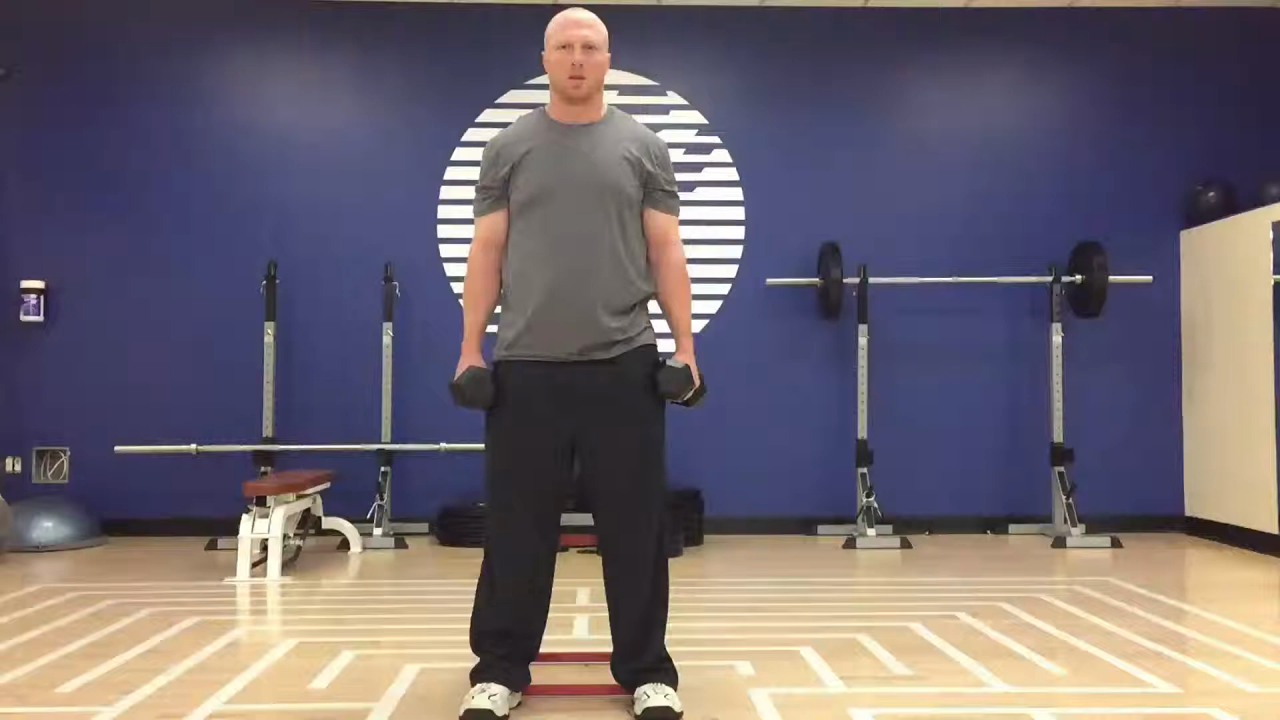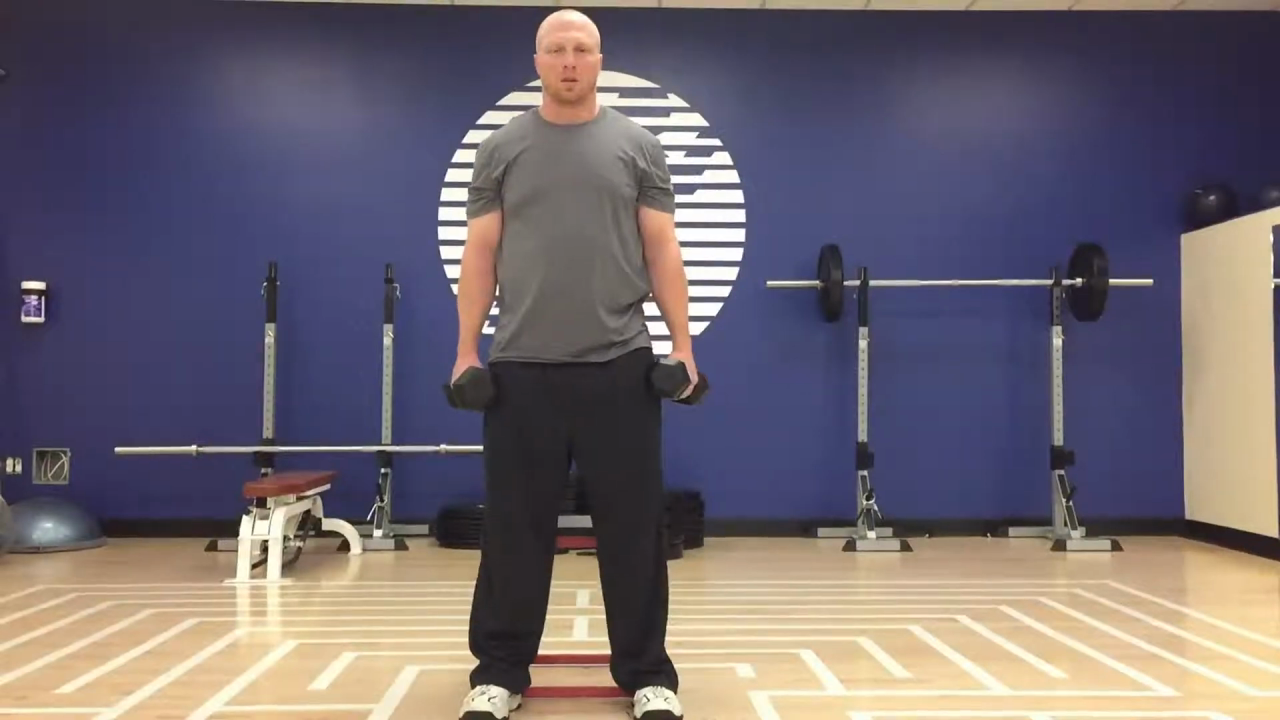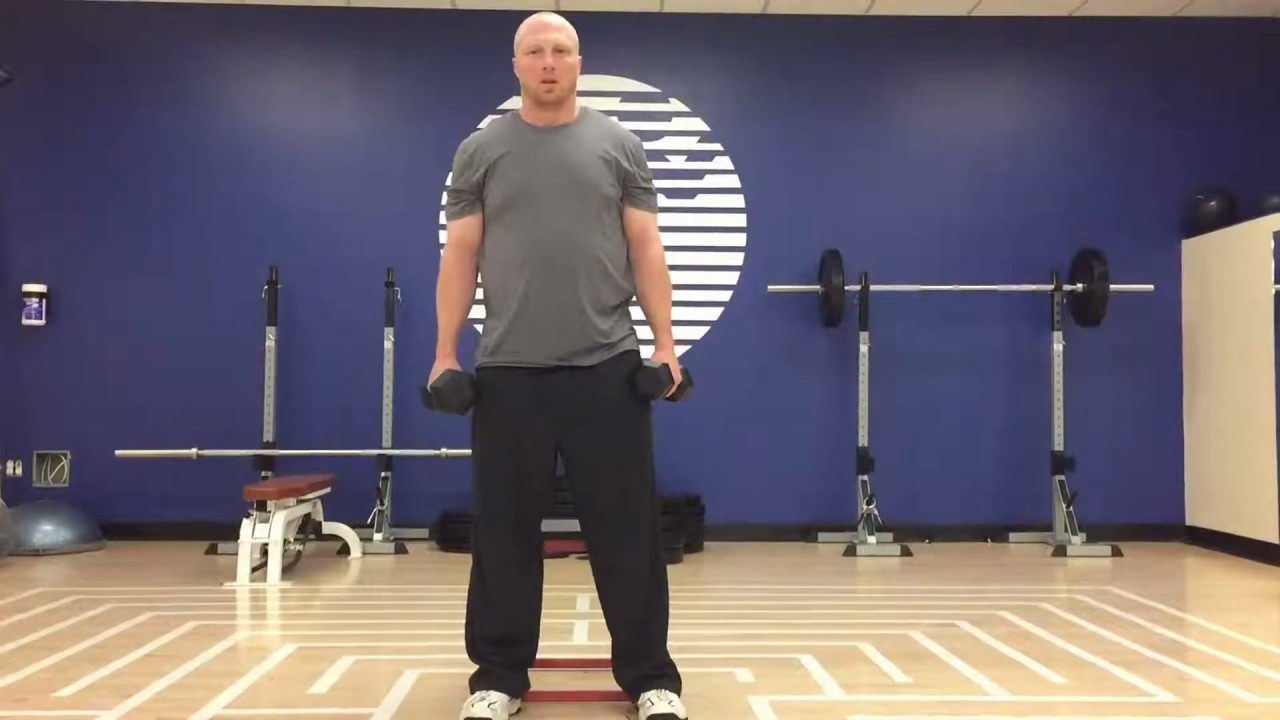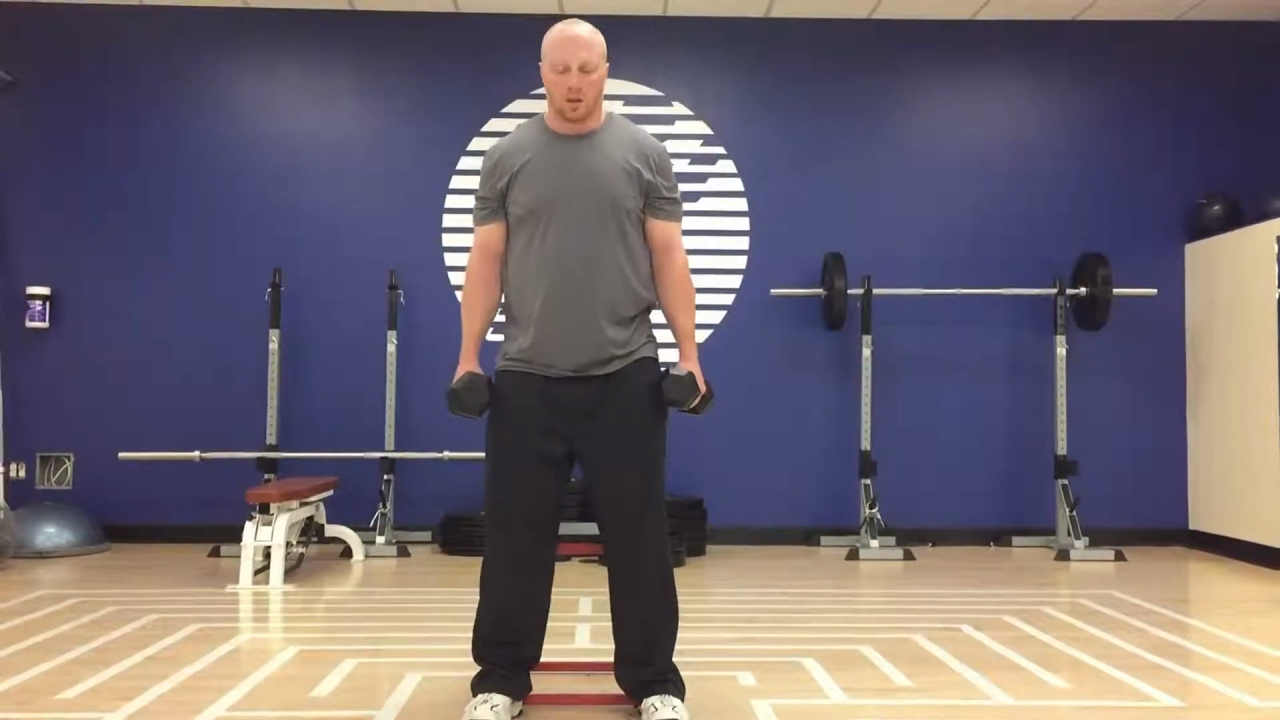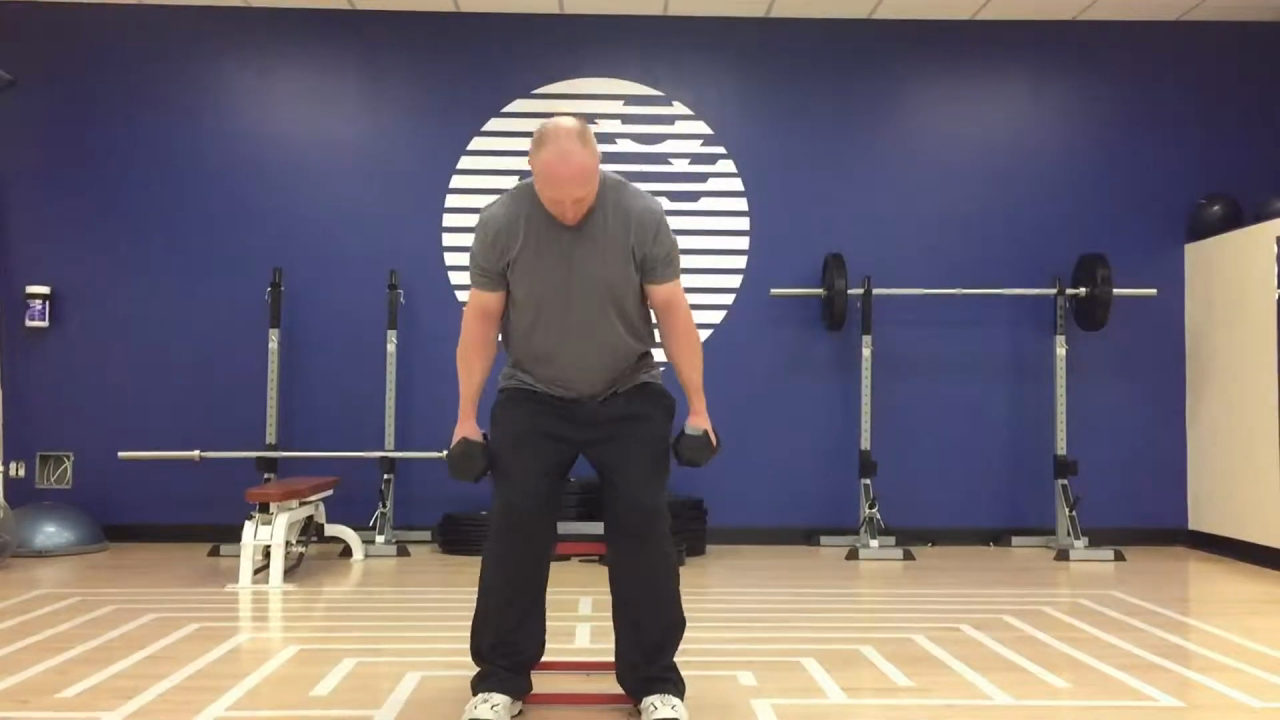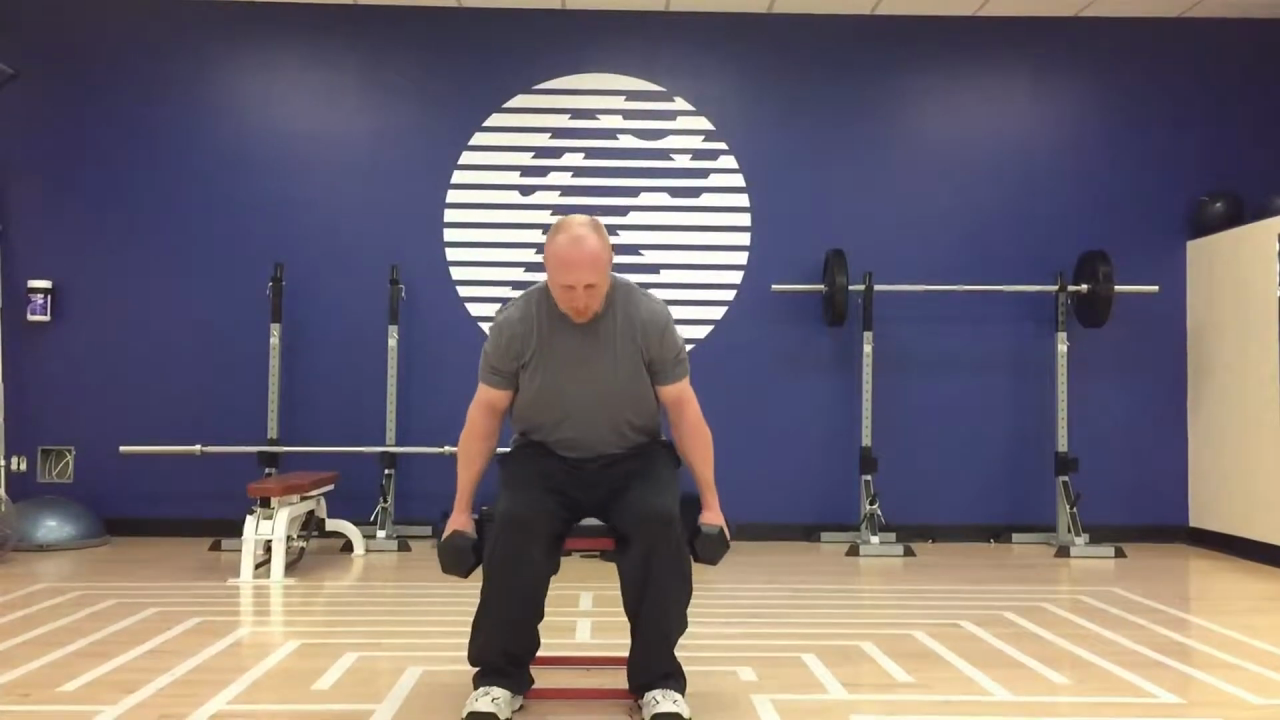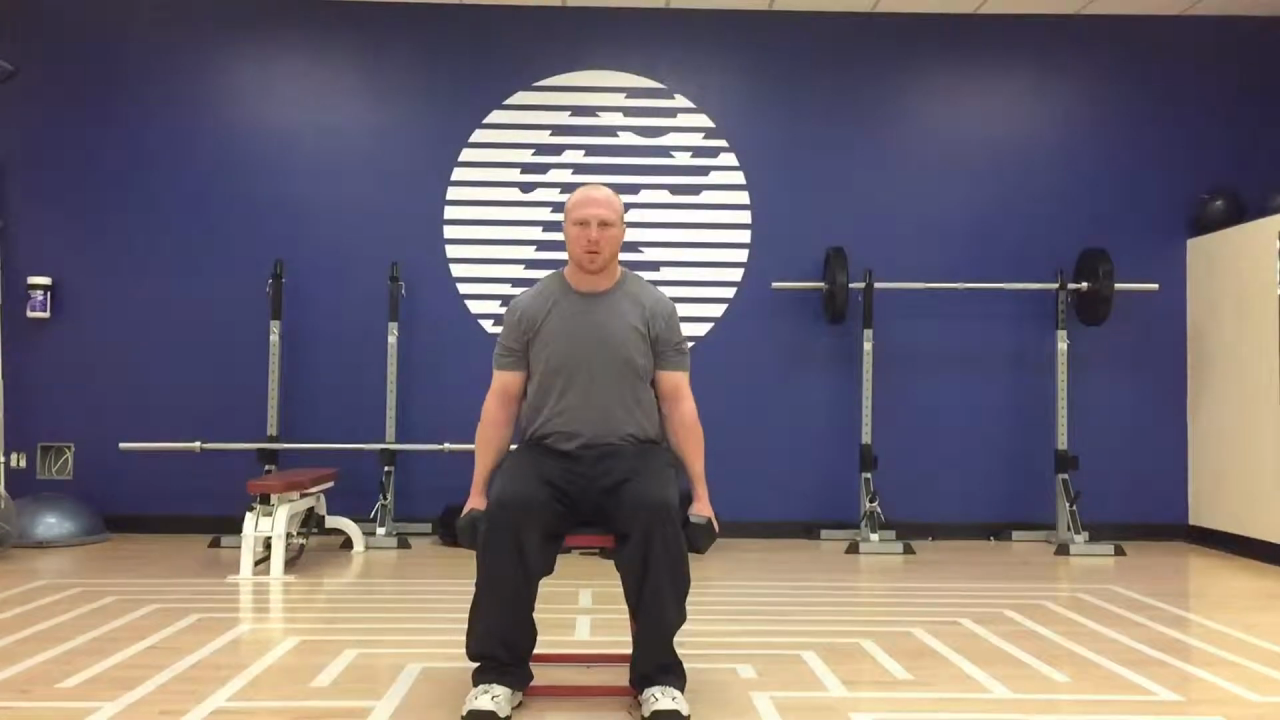
dt=0.5s
person 1, frame 1
left shoulder: (642, 147)
right shoulder: (508, 148)
left elbow: (666, 251)
right elbow: (487, 251)
left wrist: (684, 344)
right wrist: (471, 347)
left hip: (623, 364)
right hip: (526, 367)
left knee: (633, 526)
right knee: (517, 526)
person 1, frame 2
left shoulder: (637, 146)
right shoulder: (501, 149)
left elbow: (662, 250)
right elbow: (481, 254)
left wrist: (682, 344)
right wrist: (466, 349)
left hip: (618, 366)
right hip: (522, 368)
left knee: (632, 526)
right knee: (515, 526)
person 1, frame 3
left shoulder: (618, 145)
right shoulder: (481, 150)
left elbow: (645, 249)
right elbow: (459, 255)
left wrist: (665, 343)
right wrist: (444, 350)
left hip: (607, 368)
right hip: (509, 371)
left knee: (626, 528)
right knee: (505, 531)
person 1, frame 4
left shoulder: (644, 153)
right shoulder: (508, 157)
left elbow: (669, 258)
right elbow: (486, 261)
left wrist: (689, 353)
right wrist: (468, 355)
left hip: (624, 377)
right hip: (527, 378)
left knee: (636, 532)
right knee: (516, 531)
person 1, frame 5
left shoulder: (640, 214)
right shoulder: (501, 221)
left elbow: (673, 313)
right elbow: (481, 319)
left wrist: (698, 406)
right wrist: (466, 415)
left hip: (628, 396)
right hip: (533, 398)
left knee: (643, 520)
right knee: (515, 519)
person 1, frame 6
left shoulder: (649, 318)
right shoulder: (515, 324)
left elbow: (683, 410)
right elbow: (486, 413)
left wrist: (710, 501)
right wrist: (461, 508)
left hip: (633, 458)
right hip: (544, 459)
left knee: (659, 522)
right knee: (514, 525)
right ankle: (499, 678)
person 1, frame 7
left shoulder: (655, 308)
right shoulder: (528, 309)
left elbow: (678, 403)
right elbow: (502, 400)
left wrist: (700, 492)
right wrist: (478, 488)
left hip: (632, 458)
right hip: (547, 459)
left knee: (658, 514)
right knee: (506, 511)
left ankle: (659, 676)
right ankle: (499, 674)
